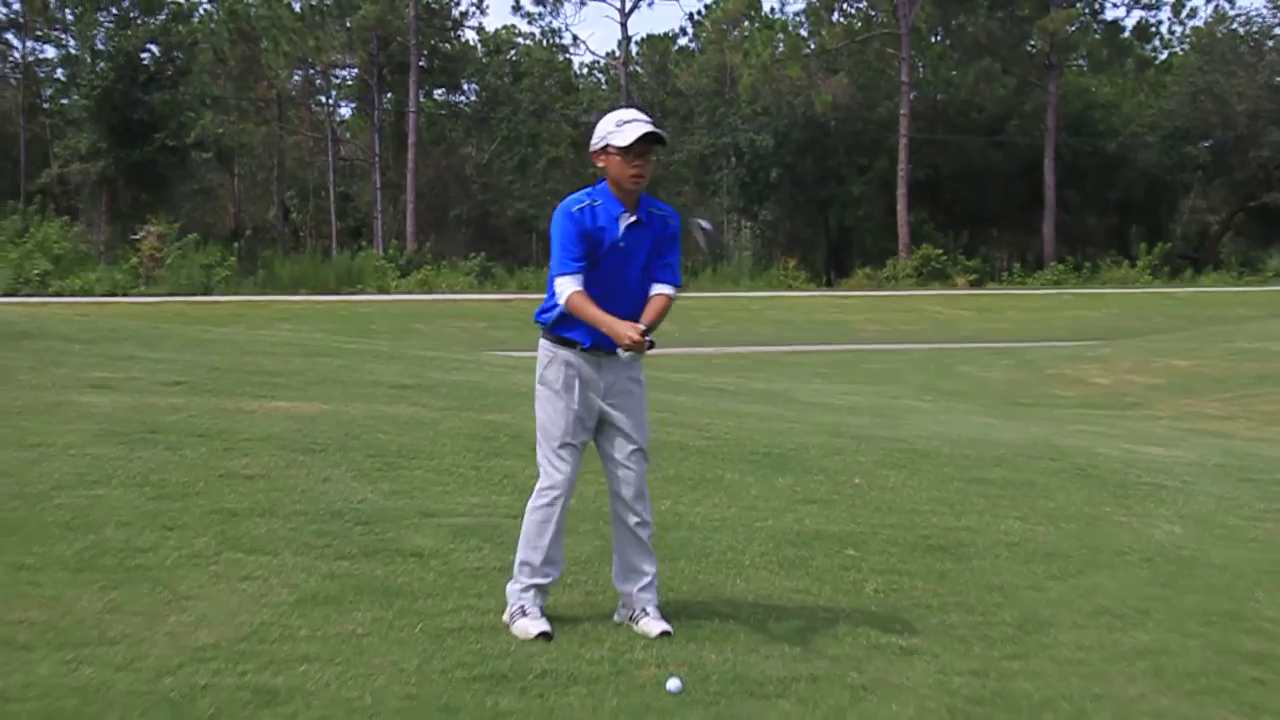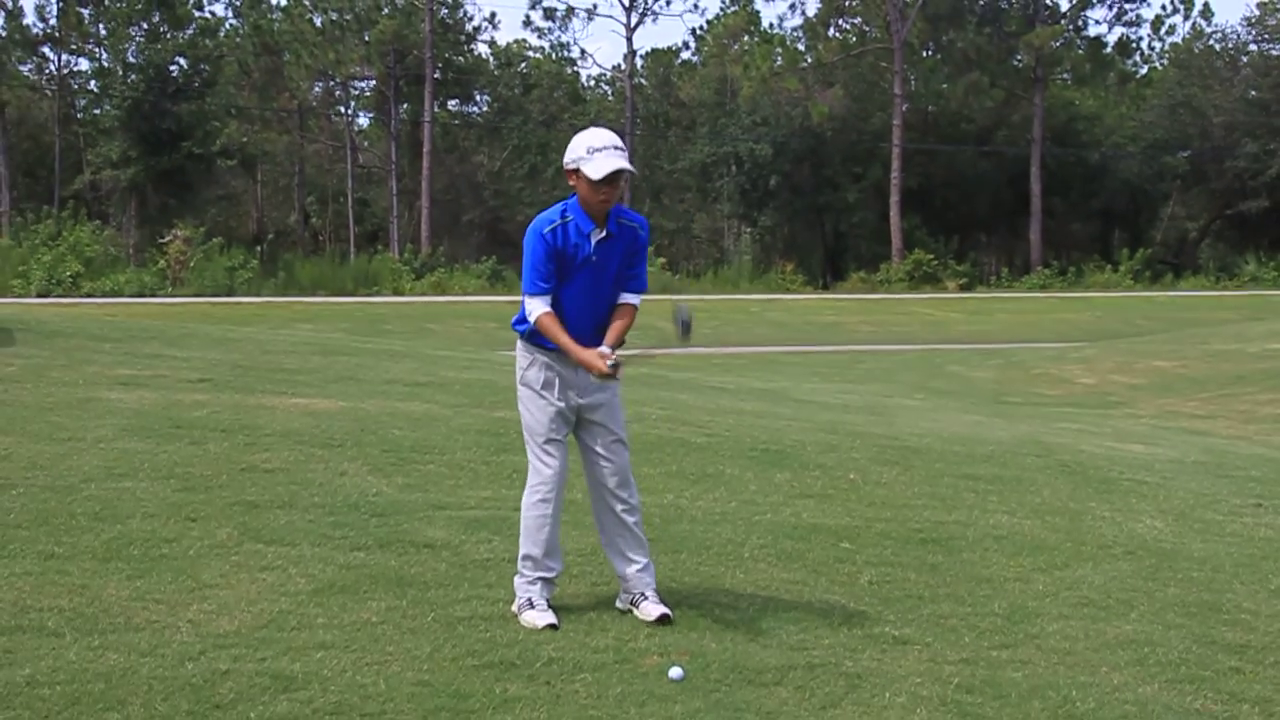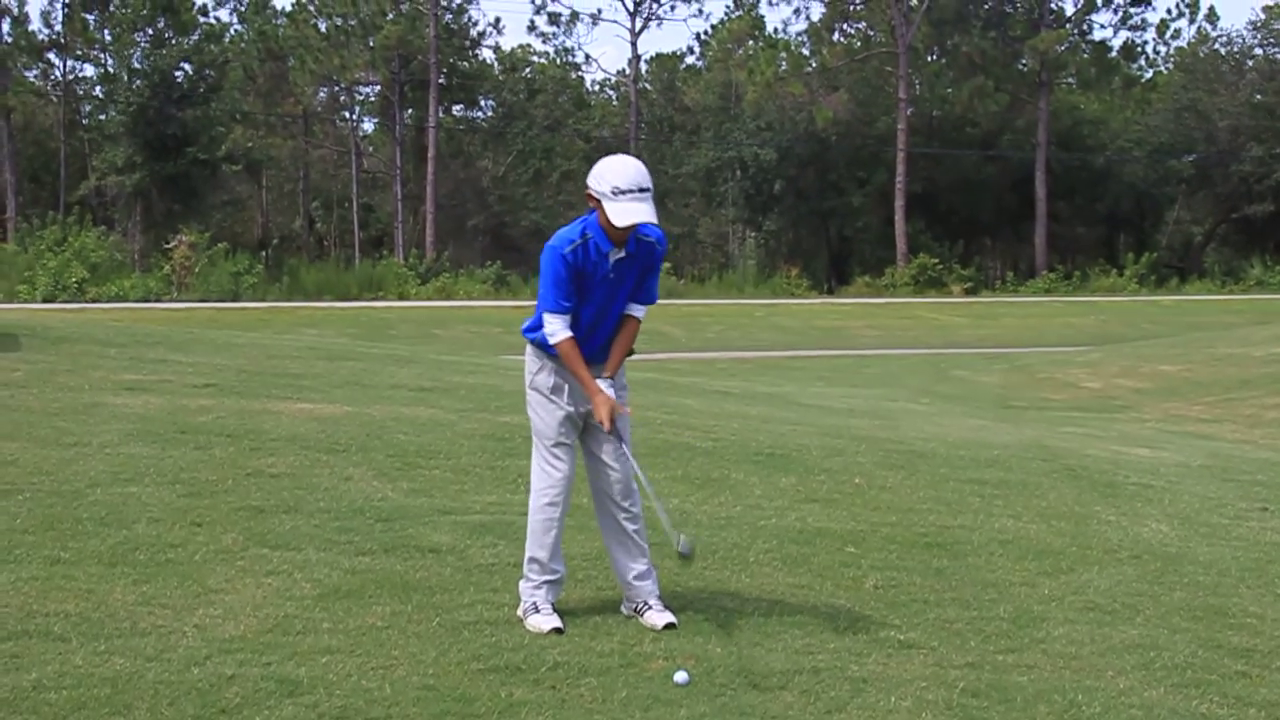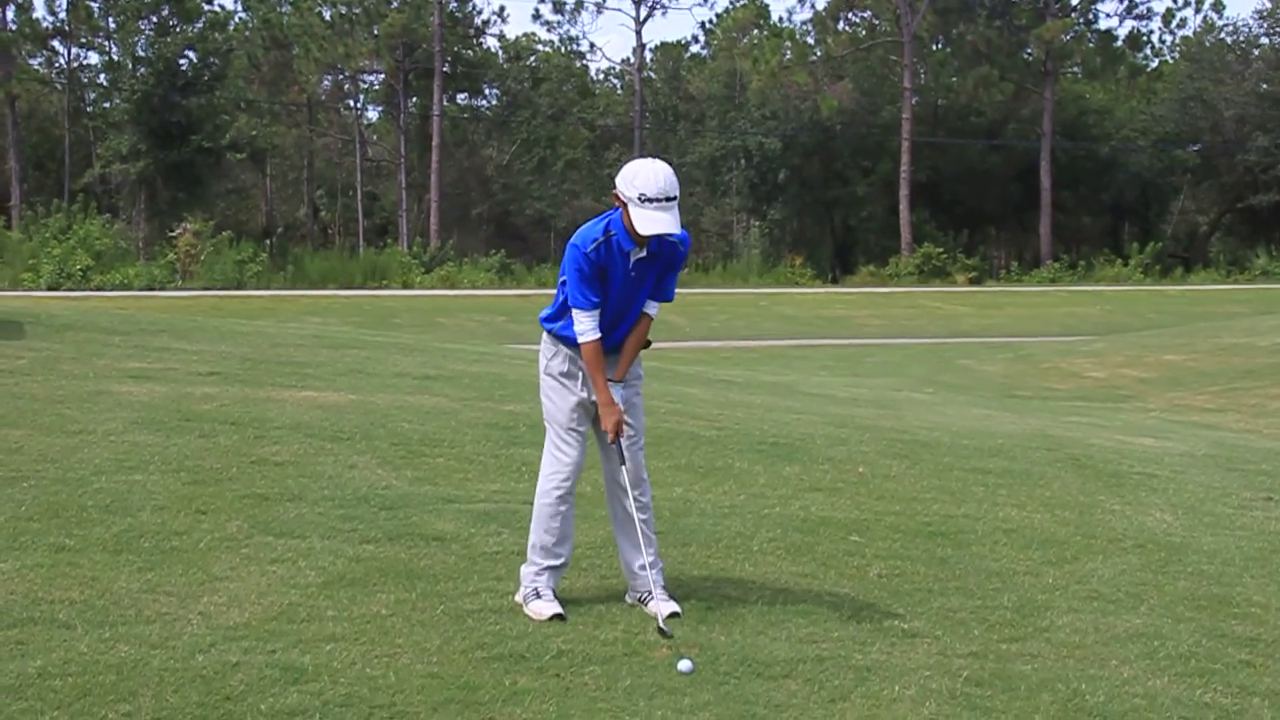
dt=0.3s
person 1, frame 1
left shoulder: (664, 221)
right shoulder: (574, 214)
left elbow: (663, 290)
right elbow: (567, 291)
left wrist: (641, 328)
right wrist: (612, 327)
left hip: (622, 365)
right hip: (566, 361)
left knee: (631, 483)
right knee: (556, 480)
left ankle: (638, 601)
right ankle: (524, 598)
person 1, frame 2
left shoulder: (635, 230)
right shoulder: (545, 230)
left elbow: (629, 299)
right elbow: (537, 308)
left wrist: (606, 348)
right wrist: (581, 354)
left hip: (597, 366)
right hip: (545, 363)
left knee: (615, 473)
right knee: (547, 476)
left ankle: (636, 585)
right ankle: (531, 590)
person 1, frame 3
left shoulder: (651, 244)
right shoulder: (563, 248)
left elbow: (633, 314)
right elbow: (558, 330)
left wrist: (607, 382)
right wrist: (593, 393)
left hip: (606, 367)
right hip: (553, 369)
left knee: (619, 480)
right knee: (553, 480)
left ankle: (640, 590)
right ankle: (536, 595)
person 1, frame 4
left shoulder: (674, 245)
right shoulder: (587, 245)
left elbow: (647, 312)
right elbow: (585, 329)
left wrist: (619, 383)
right wrist: (604, 401)
left hip: (621, 359)
right hip: (568, 357)
left knee: (631, 470)
right knee: (563, 466)
left ankle: (644, 581)
right ankle: (537, 581)
